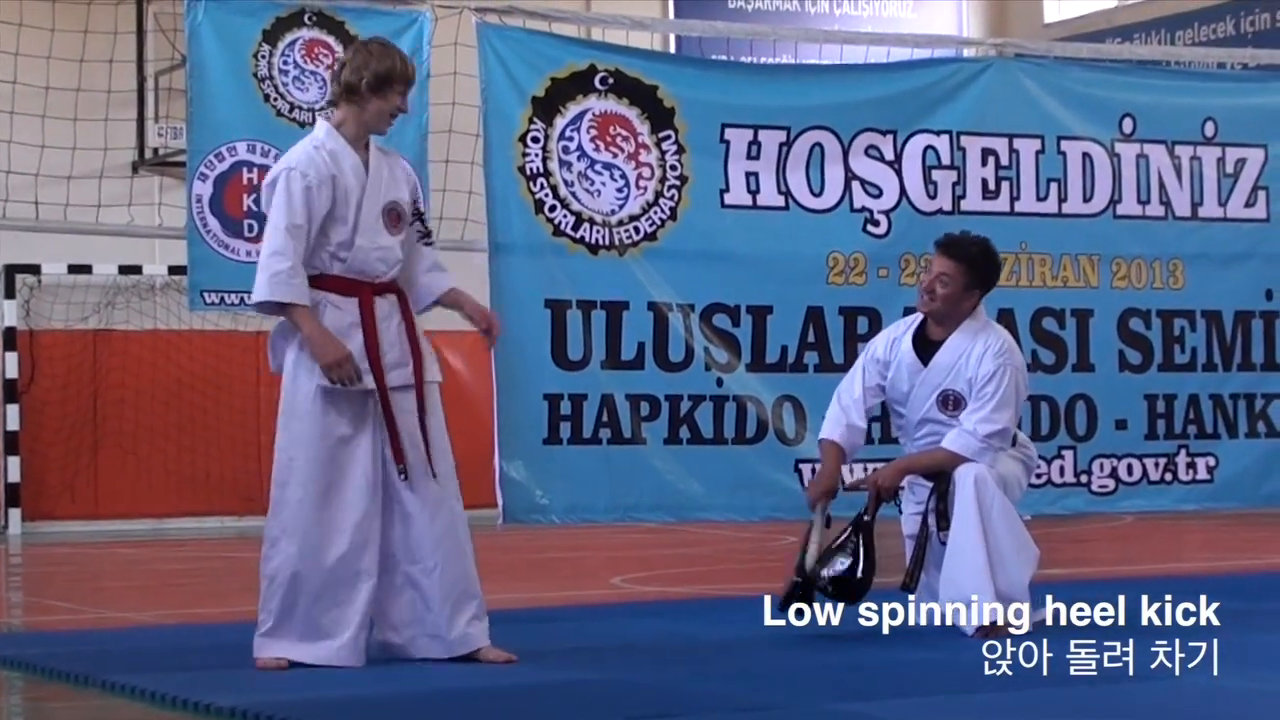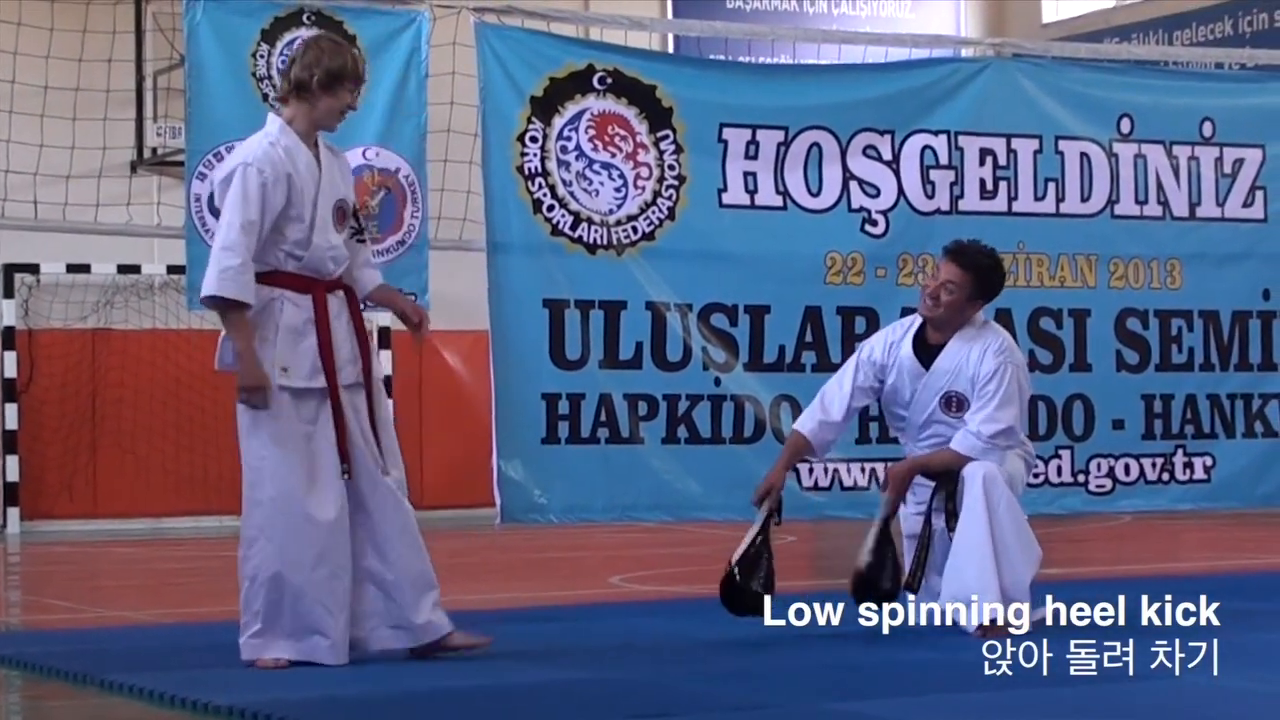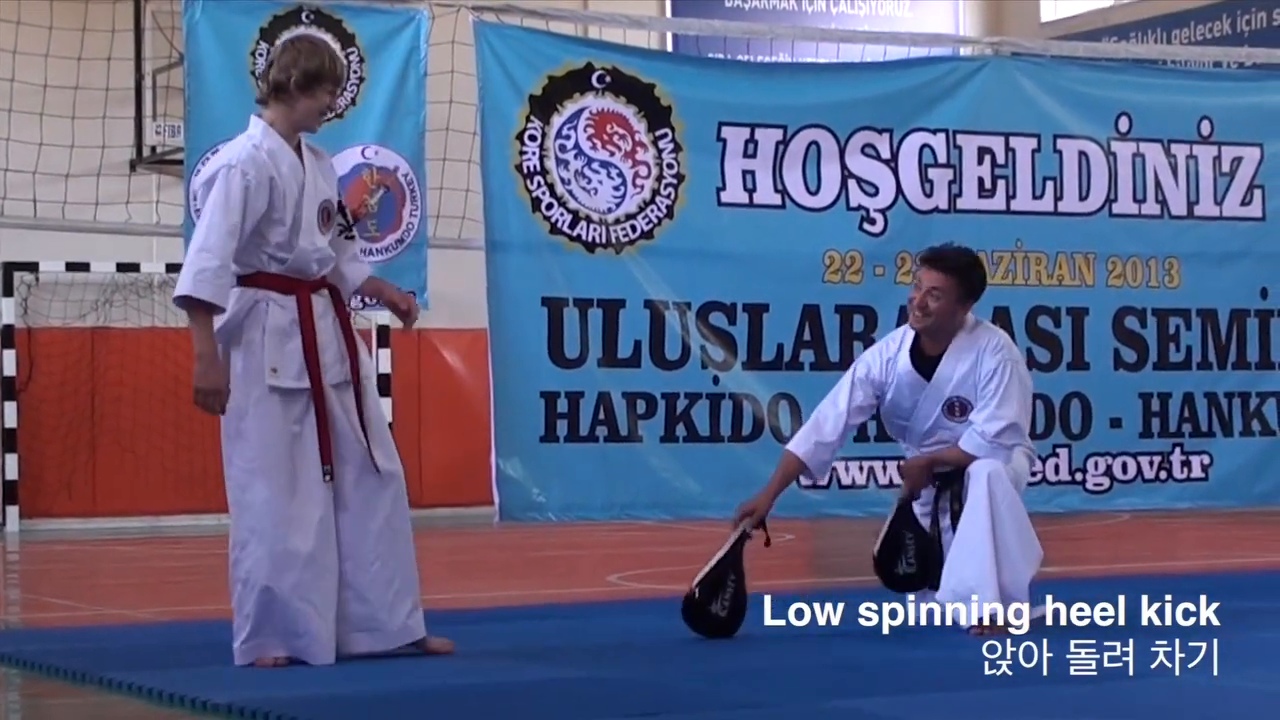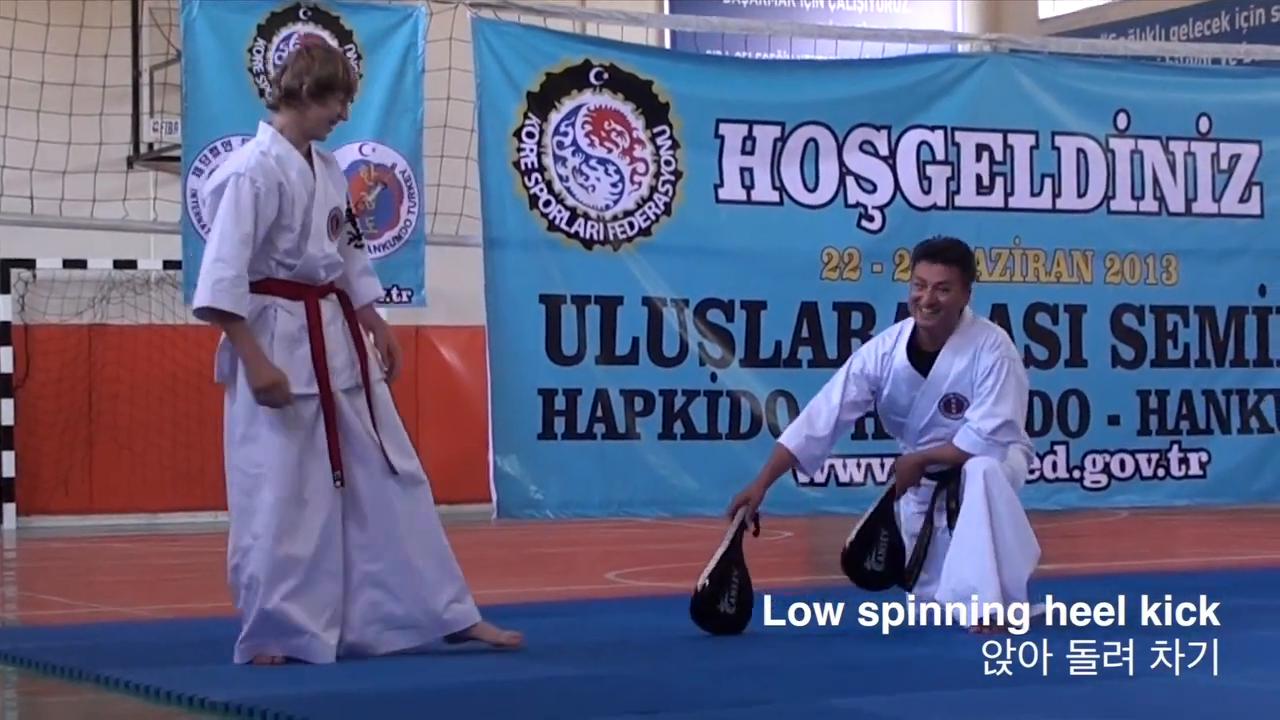
dt=0.3s
person 1, frame 1
left shoulder: (394, 167)
right shoulder: (308, 163)
right elbow: (280, 264)
left wrist: (465, 305)
right wrist: (320, 339)
left hip: (393, 337)
right hip: (329, 335)
left knee: (425, 488)
right knee: (312, 496)
left ankle: (456, 631)
right ankle: (291, 638)
person 1, frame 2
left shoulder: (335, 164)
right shoulder: (260, 160)
right elbow: (230, 263)
left wrist: (395, 301)
right wrist: (245, 354)
left hip: (340, 334)
right hip: (281, 336)
left knee: (375, 482)
right knee: (284, 495)
left ankle: (419, 623)
right ankle: (278, 637)
person 1, frame 3
left shoulder: (319, 164)
right shoulder: (245, 162)
right elbow: (208, 264)
left wrist: (383, 292)
right wrist: (208, 357)
left hip: (329, 333)
right hip: (269, 339)
left knee: (373, 479)
right knee: (271, 496)
left ankle: (396, 624)
right ankle: (273, 636)
person 1, frame 4
left shoulder: (328, 168)
right shoulder: (254, 168)
right elbow: (223, 273)
left wrist: (377, 327)
right wrist: (254, 362)
left hip: (336, 339)
right hip: (277, 340)
left knee: (393, 480)
right knee: (273, 501)
left ankle: (451, 615)
right ankle: (272, 636)
person 2, frame 1
left shoulder: (994, 349)
right shoulder: (893, 339)
left elbow: (980, 441)
right elbow: (849, 405)
left wrist: (898, 467)
right wrist: (830, 467)
left hip: (990, 464)
right hip: (922, 485)
left knee: (972, 478)
left ankle: (1000, 607)
person 2, frame 2
left shoulder: (996, 350)
right shoulder: (891, 342)
left elbow: (987, 440)
right elbow: (831, 405)
left wrist: (911, 466)
right wrist: (782, 467)
left hip: (990, 463)
right hip: (923, 483)
left knee: (981, 478)
left ankle: (996, 605)
person 2, frame 3
left shoulder: (993, 350)
right shoulder: (886, 356)
left elbow: (997, 437)
right elbow: (827, 423)
left wrist: (927, 460)
right wrist: (769, 494)
left hip: (989, 464)
right hip: (927, 483)
left knee: (988, 475)
left ankle: (994, 603)
person 2, frame 4
left shoulder: (991, 346)
right shoulder: (883, 351)
left elbow: (991, 436)
right elbow: (821, 416)
left wrist: (918, 459)
right wrist: (761, 484)
left hip: (989, 459)
right hip: (923, 481)
left knee: (984, 474)
right knee: (933, 607)
left ankle: (994, 602)
